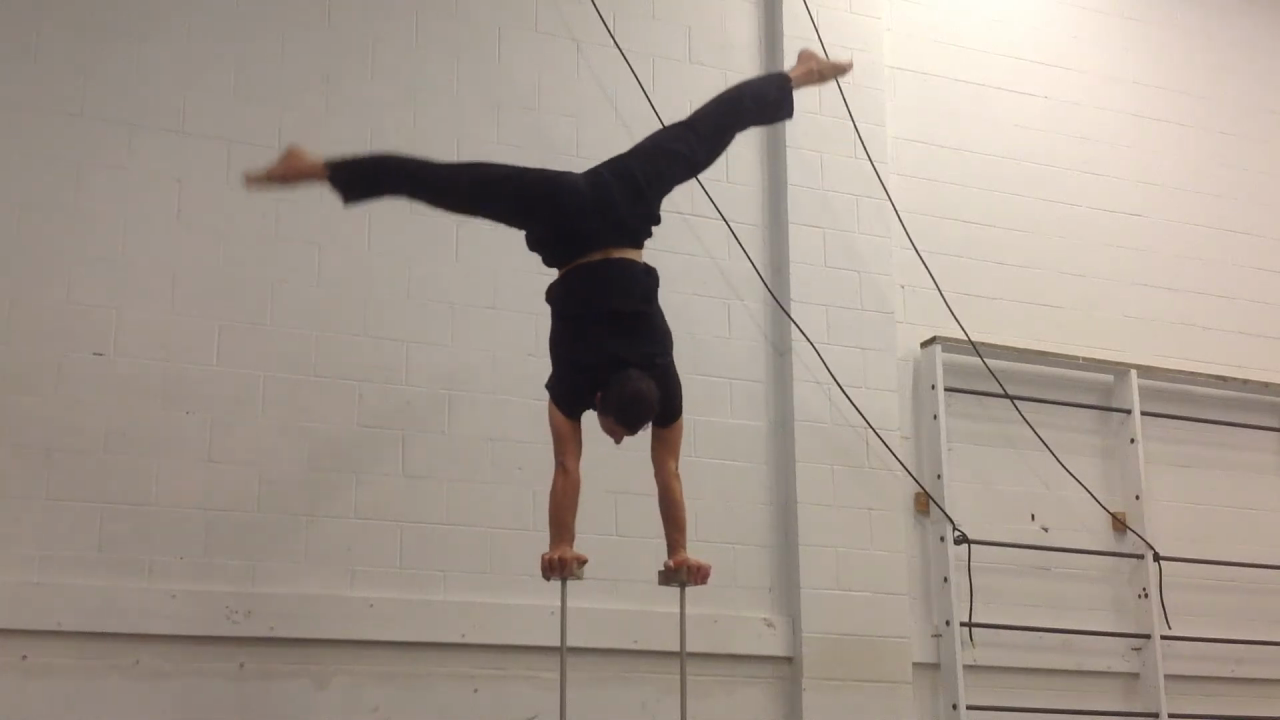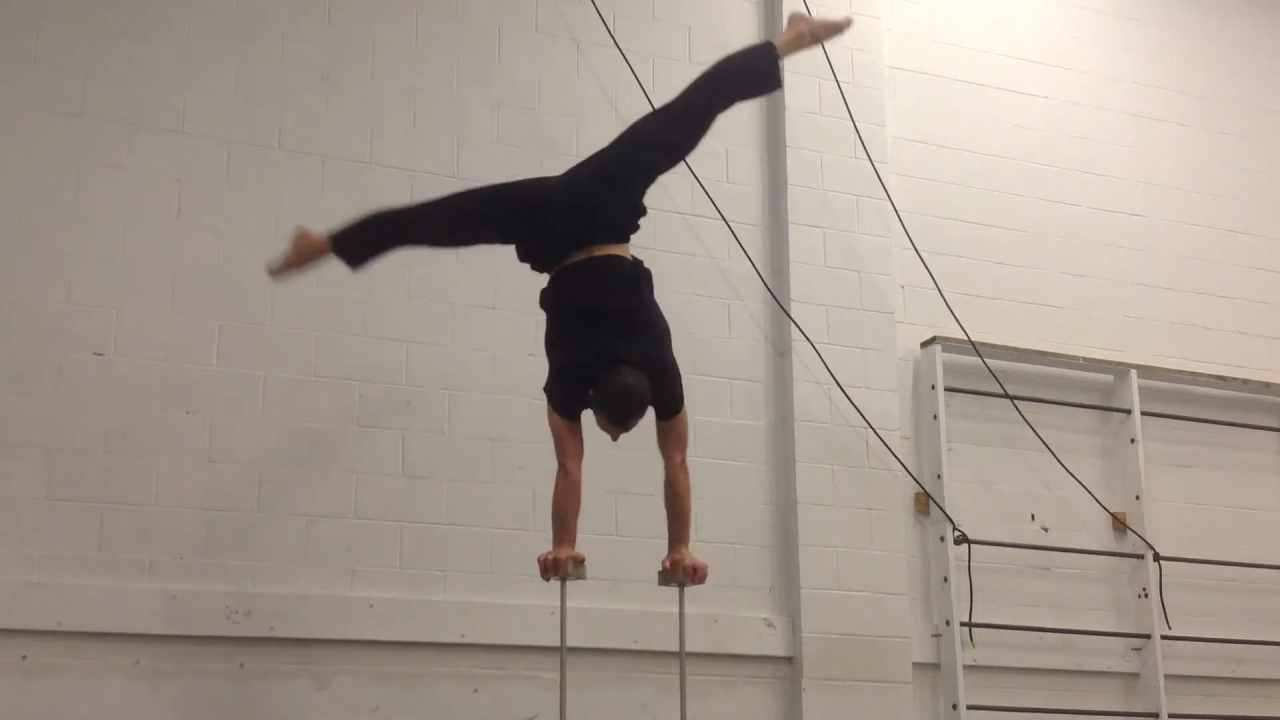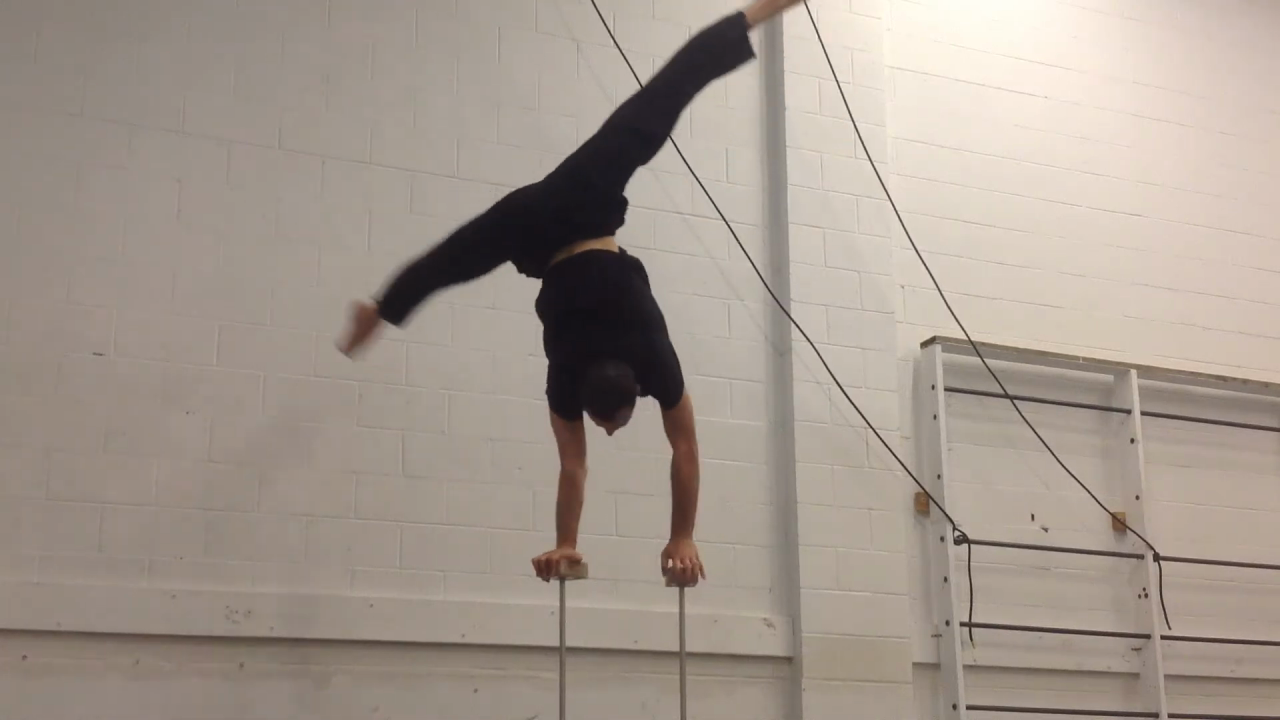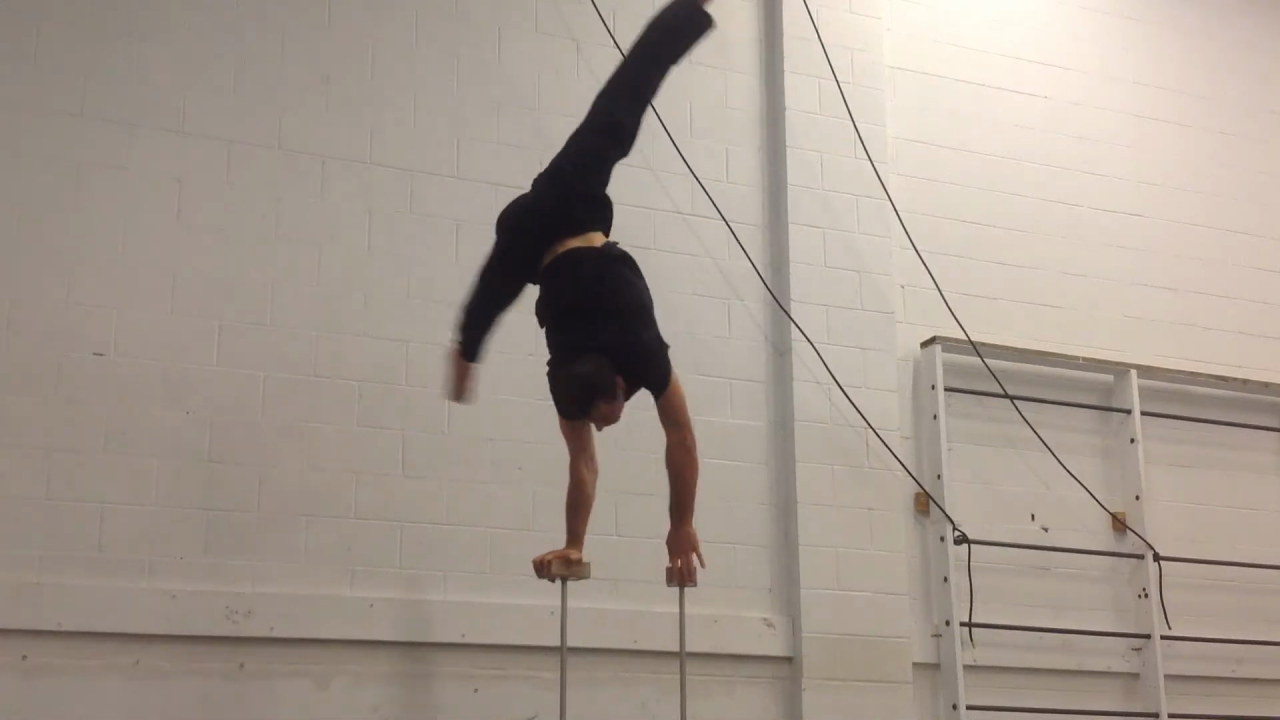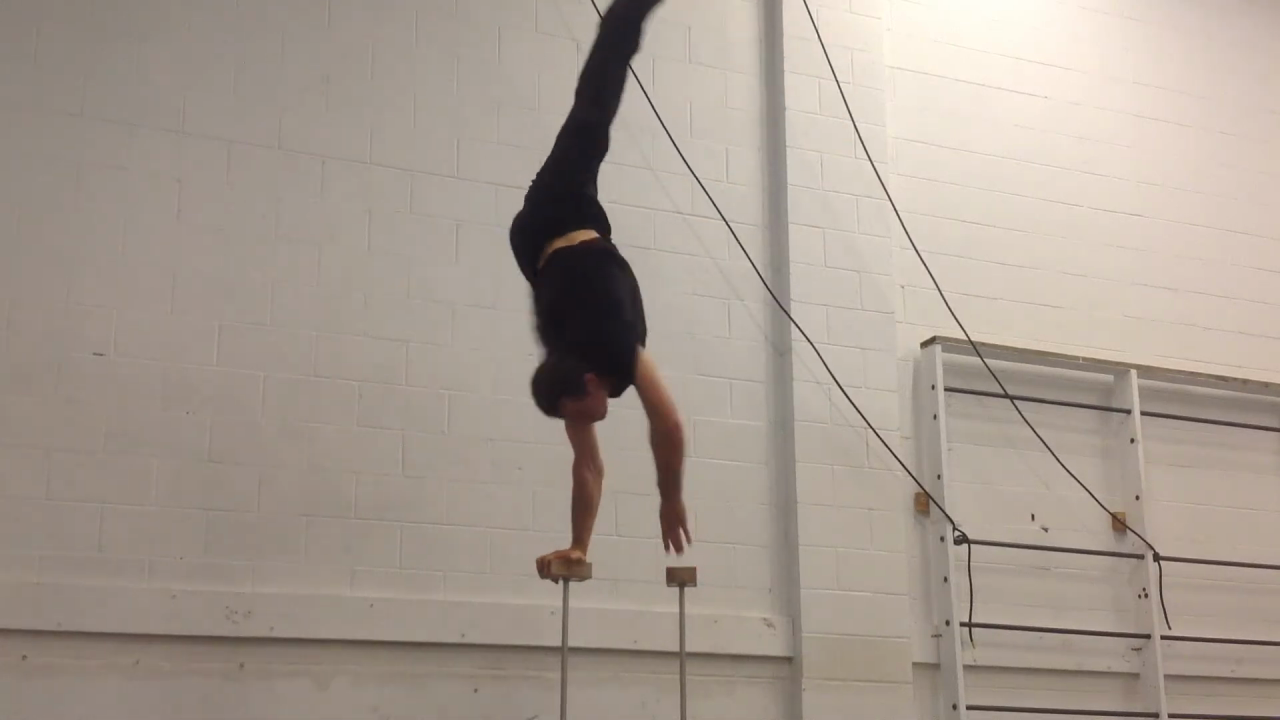
dt=0.2s
person 1, frame 1
left shoulder: (662, 383)
right shoulder: (573, 384)
left elbow: (667, 473)
right elbow: (567, 469)
left wrist: (680, 552)
right wrist: (562, 546)
left hip: (619, 206)
right hip: (573, 217)
left knee: (699, 136)
right knee: (436, 185)
left ankle: (793, 77)
right ankle: (319, 169)
person 1, frame 2
left shoulder: (656, 374)
right shoulder: (567, 384)
left elbow: (676, 466)
right elbow: (569, 466)
left wrist: (681, 547)
right wrist: (562, 545)
left hip: (600, 205)
right hip: (554, 215)
left knee: (683, 121)
right knee: (437, 221)
left ankle: (785, 43)
right ankle: (327, 245)
person 1, frame 3
left shoulder: (641, 364)
right shoulder: (566, 382)
left elbow: (685, 453)
right elbow: (573, 466)
left wrist: (683, 537)
right wrist: (565, 544)
left hip: (580, 205)
right hip: (534, 223)
left knee: (653, 111)
right knee: (449, 268)
right ankle: (378, 311)
person 1, frame 4
left shoulder: (639, 354)
right shoulder: (569, 381)
left elbow: (682, 443)
right elbow: (583, 466)
left wrist: (681, 526)
right wrist: (571, 547)
left hip: (561, 221)
right hip: (534, 231)
left knee: (614, 117)
right knee: (489, 303)
right ankle: (465, 355)
person 1, frame 5
left shoulder: (594, 359)
right shoulder: (569, 372)
left elbow: (669, 425)
right wrist: (578, 547)
left hip: (566, 227)
right hip: (549, 239)
left knee: (591, 114)
